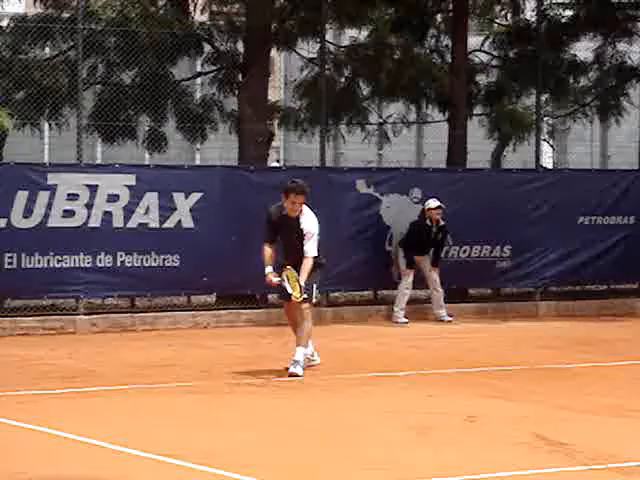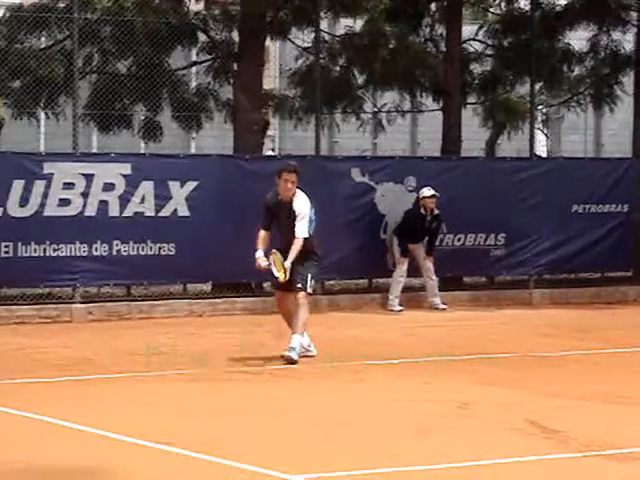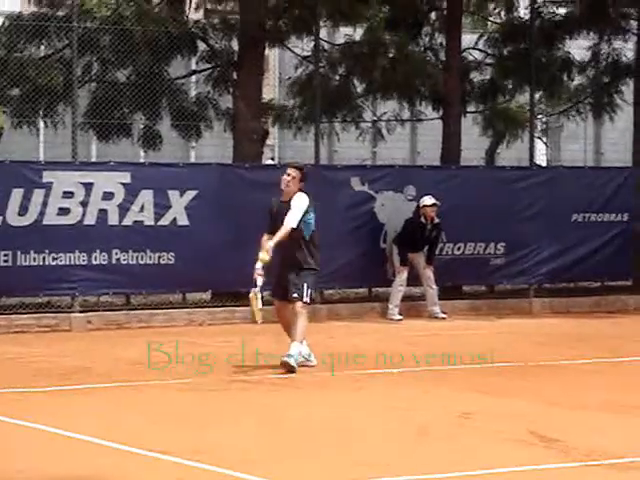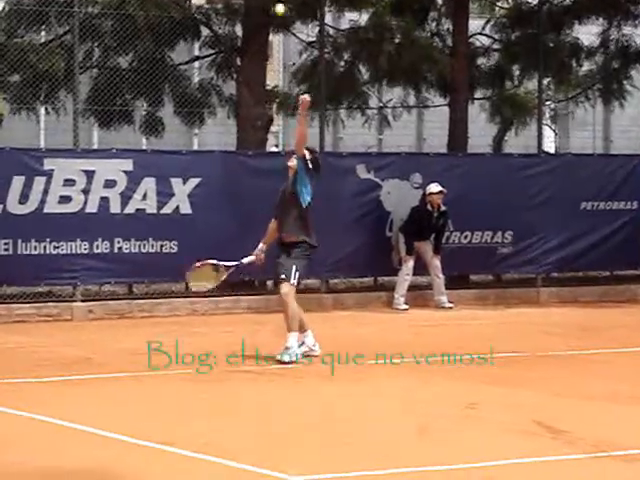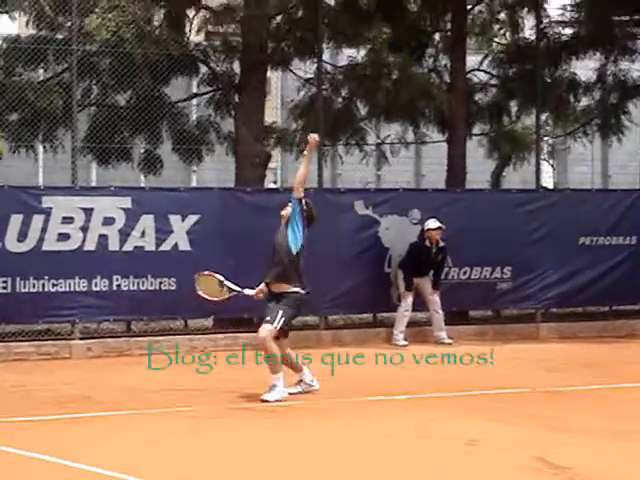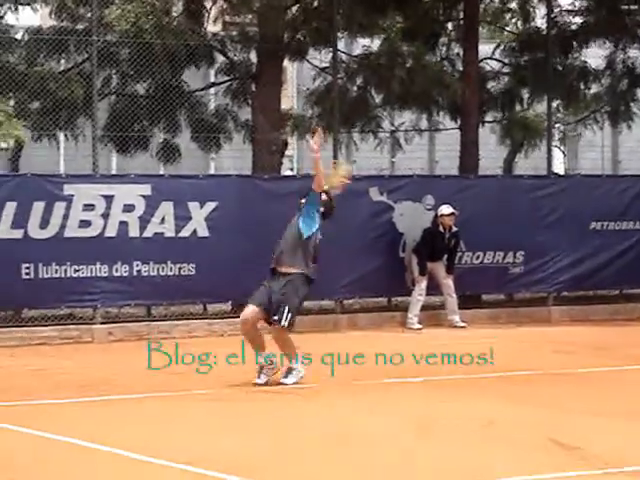
dt=0.3s
person 1, frame 1
left shoulder: (309, 220)
right shoulder: (274, 213)
left elbow: (309, 256)
right elbow: (269, 244)
left wrist: (301, 282)
right wrist: (269, 269)
left hip: (309, 267)
right hip: (290, 265)
left knee: (304, 307)
right knee: (290, 308)
left ankle: (298, 359)
right ankle: (309, 353)
person 1, frame 2
left shoulder: (302, 202)
right shoulder: (271, 199)
left elbow: (300, 238)
right elbow: (265, 229)
left wrist: (289, 262)
right wrist: (260, 253)
left hip: (305, 255)
right hip: (285, 254)
left knee: (301, 296)
right knee: (282, 299)
left ankle: (295, 345)
right ankle: (305, 343)
person 1, frame 3
left shoulder: (301, 202)
right shoulder: (276, 204)
left elbow: (288, 228)
right elbow: (269, 234)
left wrist: (271, 245)
right wrist: (260, 263)
left hip: (304, 265)
right hip: (285, 264)
left knee: (299, 307)
right knee: (281, 308)
left ankle: (293, 353)
right ankle: (304, 352)
person 1, frame 4
left shoulder: (304, 176)
right shoulder: (287, 187)
left elbow: (300, 149)
right elbow: (277, 221)
left wrist: (302, 112)
right wrist: (263, 246)
left hip: (299, 247)
right hip: (286, 247)
left knee: (287, 292)
right knee: (287, 295)
left ankle: (292, 345)
right ankle: (308, 342)
person 1, frame 5
left shoulder: (296, 226)
right shoulder: (283, 234)
left elbow: (298, 187)
left wrist: (308, 153)
right wrist: (264, 286)
left hip: (290, 297)
right hip: (276, 296)
left knee: (265, 337)
right knee: (277, 345)
left ankle: (278, 385)
right ankle: (307, 379)
person 1, frame 6
left shoulder: (311, 214)
right shoulder: (304, 223)
left elbow: (318, 185)
left wrist: (316, 153)
left hip: (294, 281)
right hip: (275, 278)
left knee: (278, 332)
right knee: (247, 320)
left ankle: (295, 367)
right ankle: (266, 362)
person 2, frame 1
left shoulder: (443, 228)
right shoulder: (417, 225)
left elbow: (439, 247)
right elbow: (409, 246)
left wrist: (435, 265)
right wrist: (410, 266)
left hip: (425, 255)
right hip: (406, 253)
left knee: (435, 281)
right knee: (407, 281)
left ankle: (441, 314)
right ankle: (398, 315)
person 2, frame 2
left shoulder: (437, 216)
right shoulder: (412, 214)
left elbow: (433, 236)
right elbow: (402, 234)
left wrist: (429, 253)
right wrist: (404, 254)
left hip: (419, 243)
right hip: (400, 241)
left knee: (429, 269)
right knee: (401, 269)
left ankle: (435, 301)
right ankle: (392, 303)
person 2, frame 3
left shoulder: (437, 225)
right shoulder: (412, 223)
left elbow: (433, 245)
right elbow: (402, 243)
left wrist: (429, 262)
right wrist: (403, 263)
left hip: (418, 252)
right hip: (401, 250)
left knee: (429, 278)
right knee: (401, 278)
left ankle: (435, 310)
right ankle: (392, 312)
person 2, frame 4
left shoulder: (443, 213)
right shoulder: (418, 210)
left elbow: (440, 233)
right elbow: (409, 232)
left wrist: (437, 251)
right wrist: (409, 252)
left hip: (425, 240)
right hip: (407, 239)
left knee: (436, 266)
right knee: (407, 267)
left ankle: (442, 300)
right ankle: (398, 301)
person 2, frame 5
left shoulder: (442, 249)
right shoulder: (417, 247)
left elbow: (439, 269)
right elbow: (408, 268)
left wrist: (436, 287)
right wrist: (408, 288)
left hip: (424, 276)
right hip: (406, 275)
left knee: (435, 302)
right knee: (406, 303)
left ankle: (441, 336)
right ankle: (397, 337)
person 2, frame 6
left shoulder: (455, 234)
right shoulder: (430, 232)
left elbow: (452, 253)
right elbow: (422, 253)
left wrist: (450, 271)
right wrist: (422, 273)
left hip: (438, 261)
right hip: (420, 259)
left knee: (449, 286)
right knee: (420, 287)
left ankle: (455, 319)
right ankle: (411, 321)
